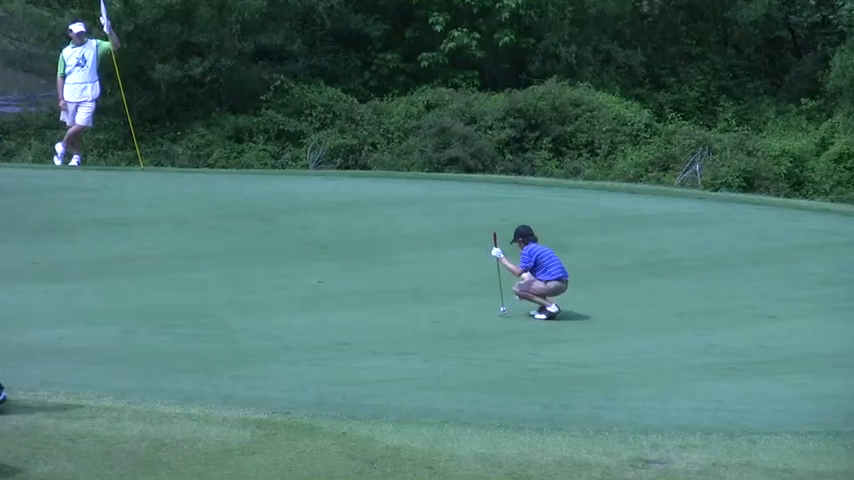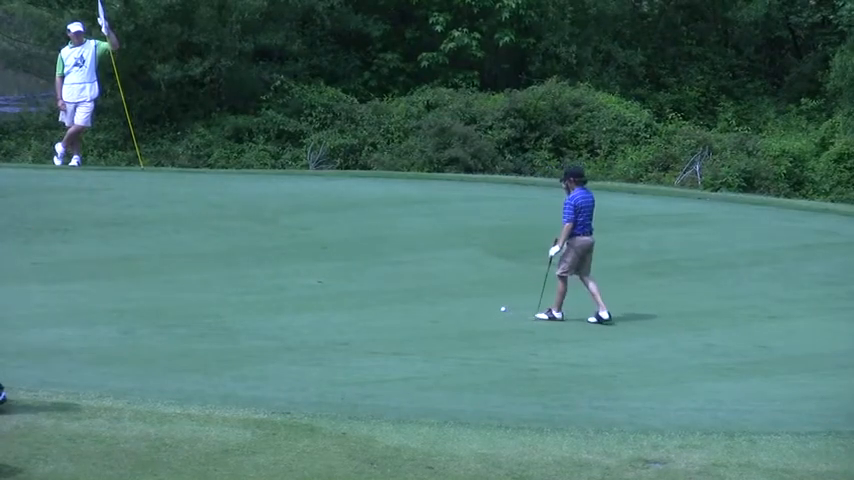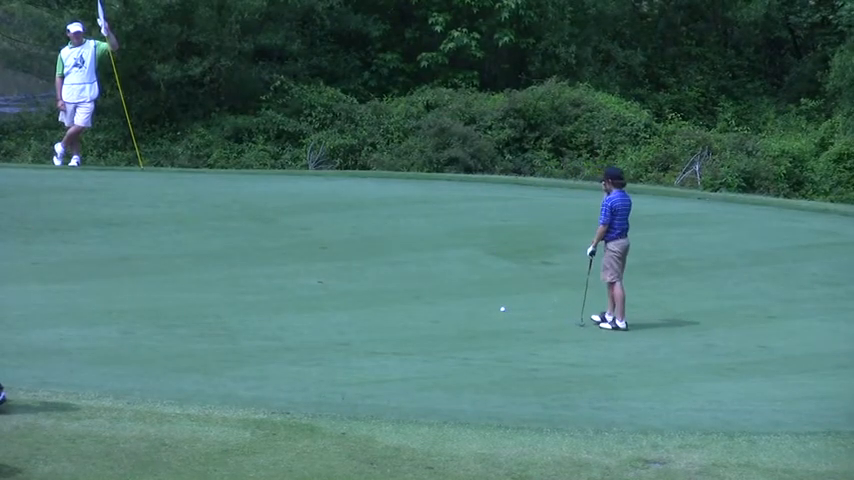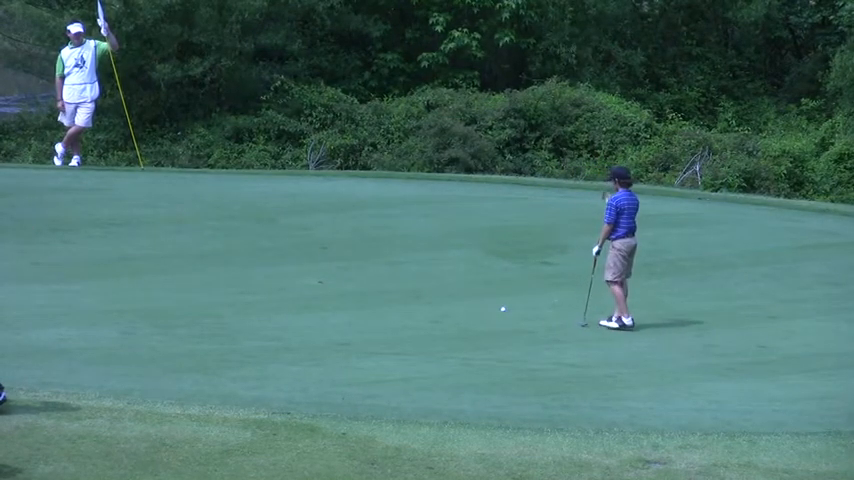
dt=1s
person 1, frame 1
left shoulder: (95, 45)
right shoulder: (65, 52)
left elbow: (115, 46)
right elbow: (60, 77)
left wrist: (109, 31)
right wrist: (60, 98)
left hip: (88, 96)
right hip: (70, 97)
left knee: (80, 126)
right knee: (72, 128)
left ankle: (62, 146)
right ankle: (76, 156)
person 1, frame 2
left shoulder: (93, 45)
right shoulder: (64, 52)
left elbow: (114, 46)
right elbow: (59, 77)
left wrist: (107, 31)
right wrist: (59, 98)
left hip: (86, 96)
right hip: (68, 97)
left knee: (80, 126)
right knee: (72, 128)
left ankle: (62, 146)
right ankle: (76, 156)
person 1, frame 3
left shoulder: (93, 46)
right shoulder: (63, 52)
left elbow: (114, 47)
right elbow: (59, 77)
left wrist: (107, 32)
right wrist: (59, 99)
left hip: (86, 97)
right hip: (68, 97)
left knee: (79, 127)
right knee: (72, 129)
left ankle: (61, 147)
right ankle: (76, 156)
person 1, frame 4
left shoulder: (93, 46)
right shoulder: (64, 53)
left elbow: (114, 47)
right elbow: (59, 77)
left wrist: (107, 32)
right wrist: (59, 99)
left hip: (87, 96)
right hip: (69, 97)
left knee: (80, 127)
right knee: (71, 128)
left ankle: (62, 147)
right ankle: (76, 156)
person 2, frame 1
left shoulder: (528, 250)
right shoulder: (541, 248)
left elbow: (518, 272)
left wrist: (501, 257)
right wrist: (526, 294)
left hip: (554, 285)
right hip: (562, 284)
left knee: (517, 288)
right knee: (526, 276)
left ankle: (551, 306)
right ankle: (547, 305)
person 2, frame 2
left shoulder: (571, 199)
right shoulder: (589, 195)
left elbow: (568, 224)
left wrist: (558, 245)
right wrist: (568, 191)
left hip: (576, 240)
right hip: (589, 238)
left knee: (561, 275)
right knee: (585, 275)
left ankle: (556, 312)
right ankle: (602, 311)
person 2, frame 3
left shoulder: (610, 200)
right shoulder: (626, 198)
left elbow: (603, 226)
left wrist: (593, 245)
right wrist: (606, 193)
left hip: (613, 243)
right hip: (623, 241)
left knee: (615, 282)
right knee: (612, 280)
left ankle: (620, 321)
right ankle: (609, 315)
person 2, frame 4
left shoulder: (615, 200)
right shoulder: (634, 198)
left elbow: (608, 226)
left wrist: (599, 245)
left hip: (619, 243)
right hip: (631, 241)
left knee: (613, 281)
right knee: (622, 280)
left ankle: (626, 318)
right ankle: (617, 316)
